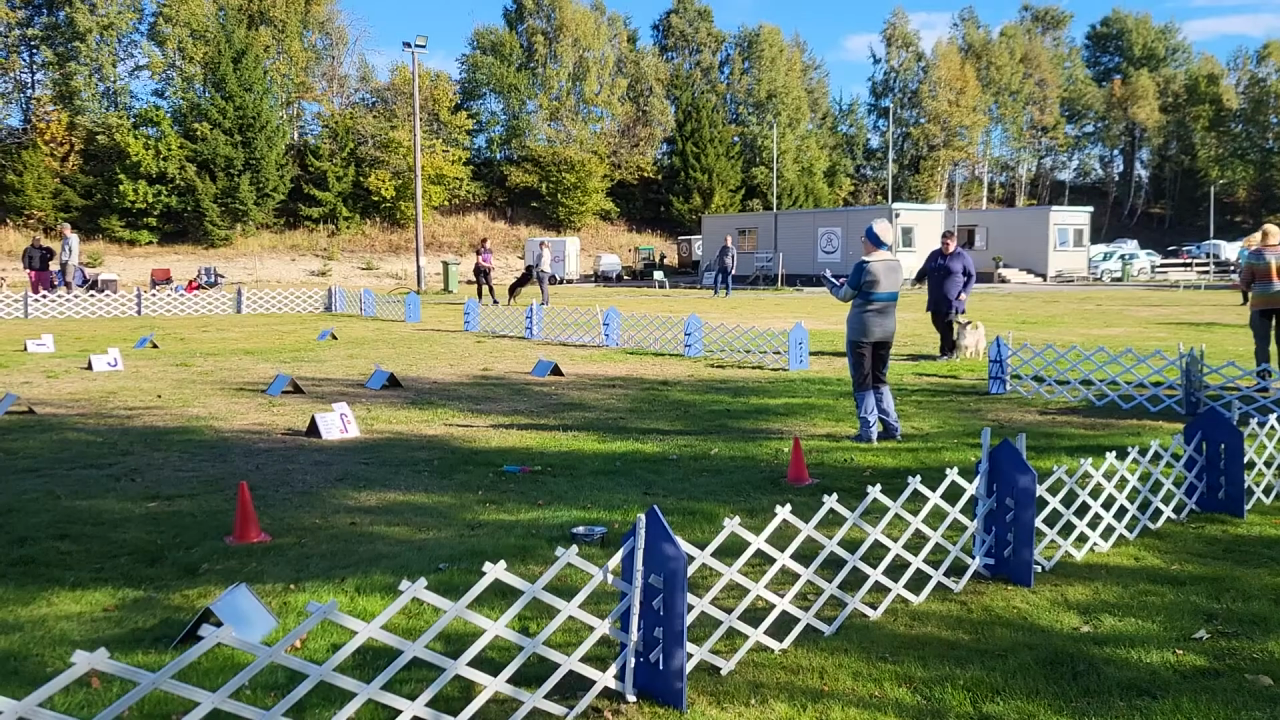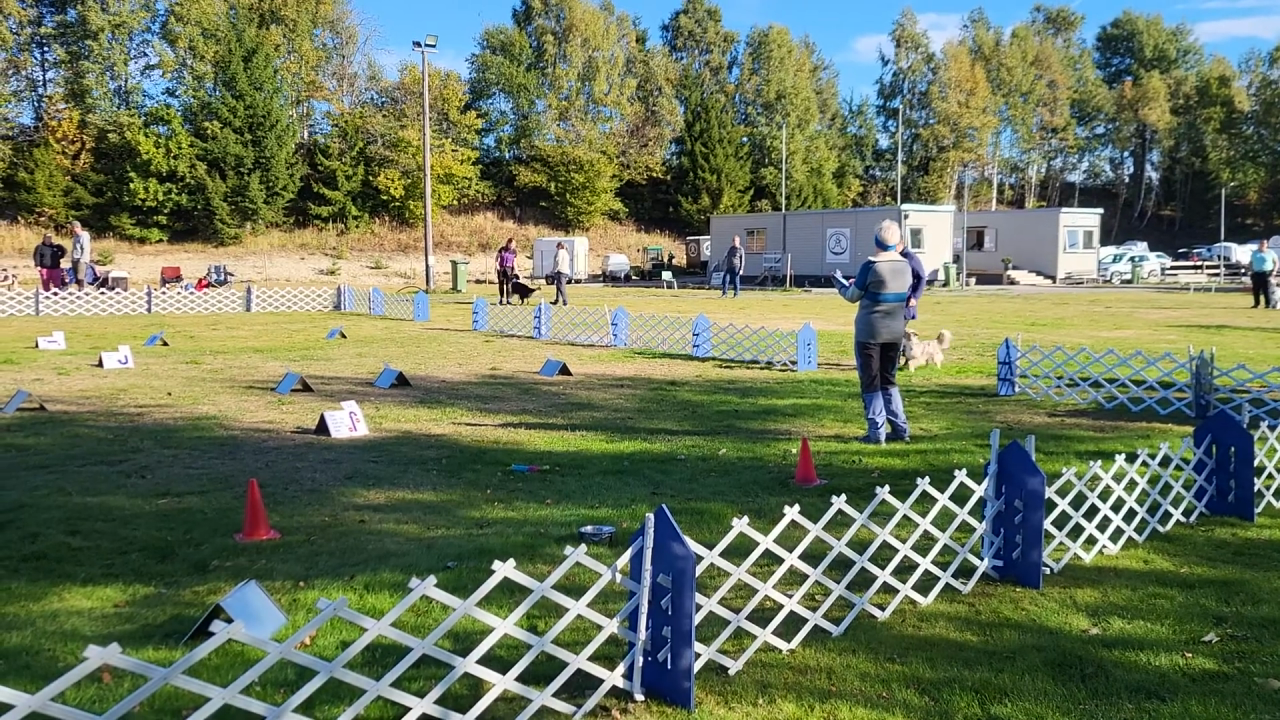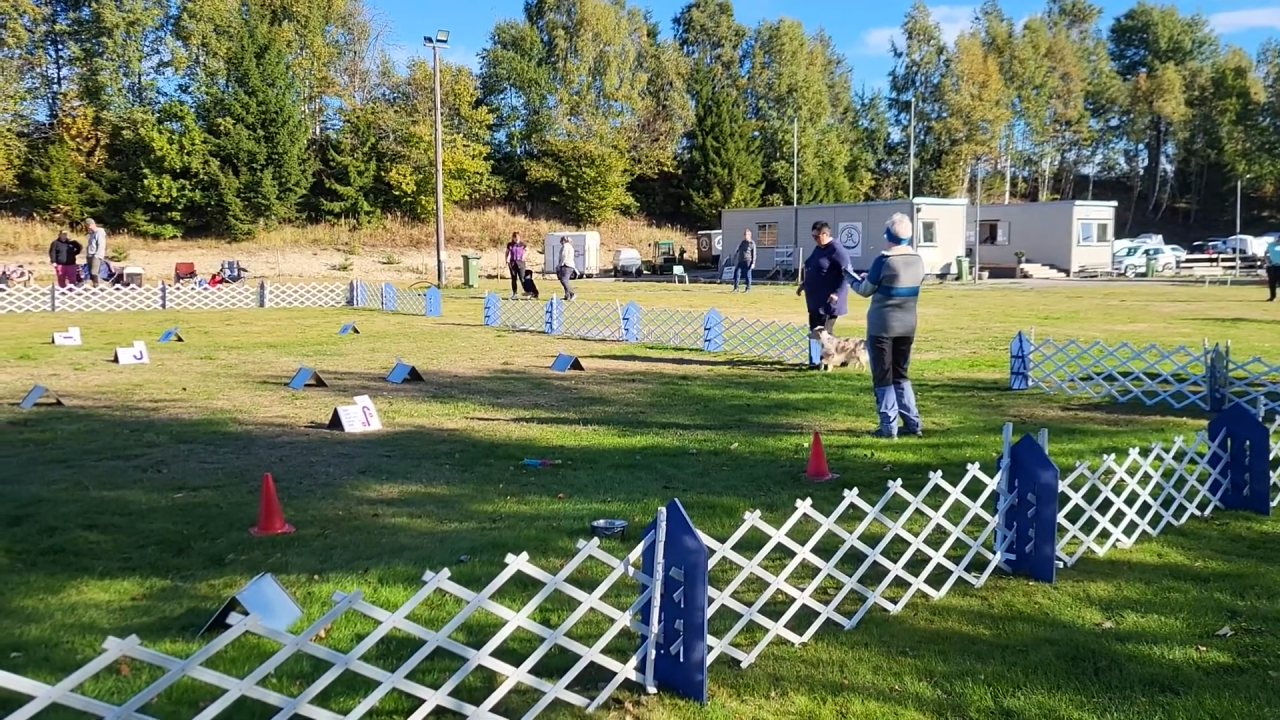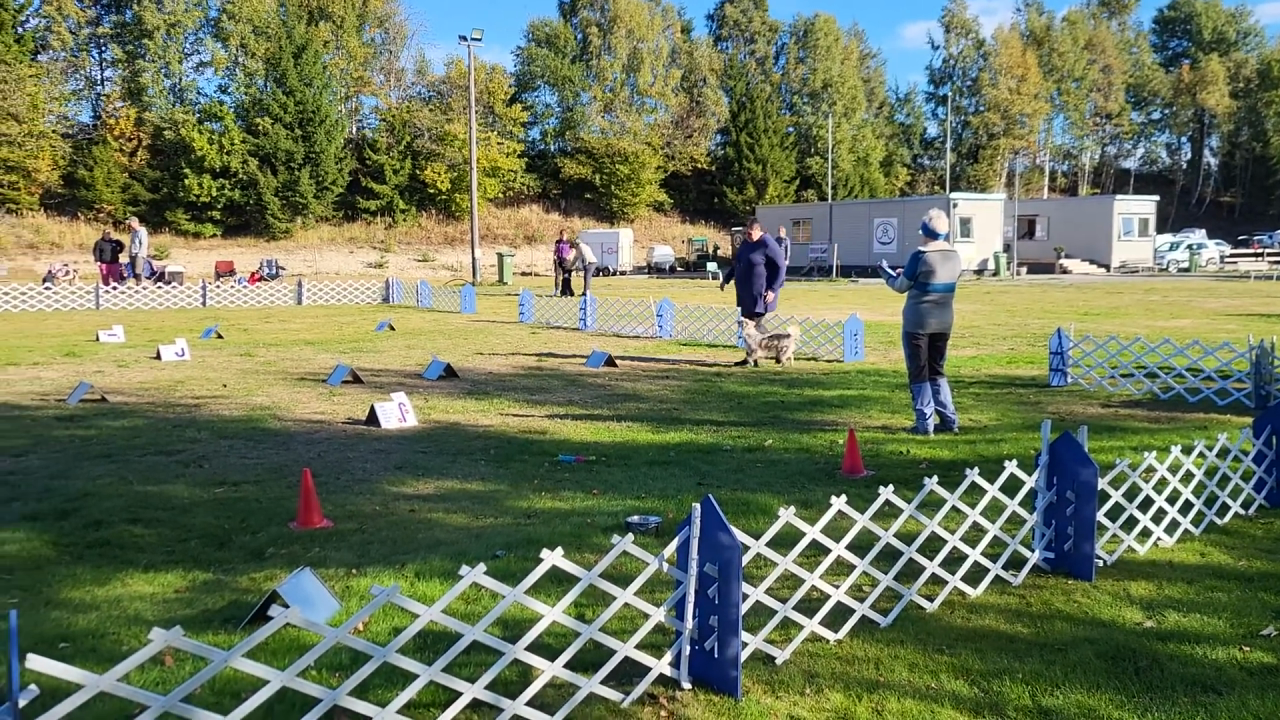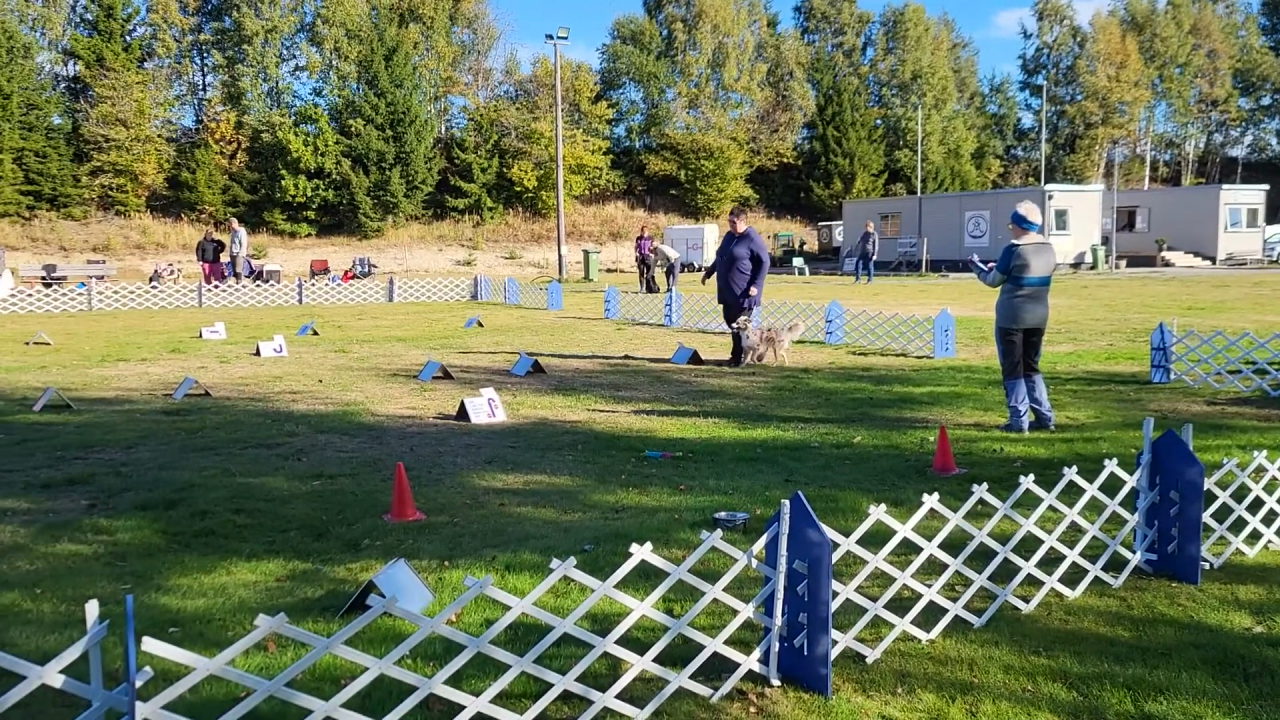
dt=1s
person 1, frame 1
left shoulder: (864, 265)
right shoulder: (896, 266)
left elbow: (846, 296)
left wrist: (830, 282)
right wrist: (849, 283)
left hip: (862, 330)
right hip: (886, 330)
left knee: (862, 382)
right knee: (880, 379)
left ankle: (868, 432)
right ankle: (892, 428)
person 1, frame 2
left shoulder: (871, 266)
right shoulder: (905, 267)
left elbow: (852, 296)
left wrist: (840, 283)
left hip: (869, 331)
right hip: (895, 332)
left knee: (871, 383)
right knee: (888, 380)
left ankle: (876, 433)
right ankle: (900, 430)
person 1, frame 3
left shoulder: (884, 261)
right shoulder: (918, 261)
left elbow: (865, 290)
left wrist: (853, 279)
left hip: (882, 325)
right hip: (907, 326)
left knee: (883, 377)
right knee: (900, 374)
left ankle: (889, 427)
right ankle: (913, 423)
person 1, frame 4
left shoulder: (921, 256)
right shoulder: (955, 257)
left elbow: (901, 287)
left wrist: (886, 272)
right wrist: (905, 274)
left hip: (918, 322)
right hip: (943, 322)
left knee: (919, 374)
right knee: (937, 371)
left ankle: (924, 424)
right ankle: (949, 420)
person 1, frame 5
left shoulder: (1014, 250)
right shoulder: (1049, 250)
left elbow: (994, 281)
left wrist: (977, 266)
right wrist: (999, 268)
left hip: (1011, 317)
right hip: (1038, 317)
left knee: (1013, 370)
right knee: (1031, 368)
left ankle: (1019, 421)
right ankle: (1045, 418)
